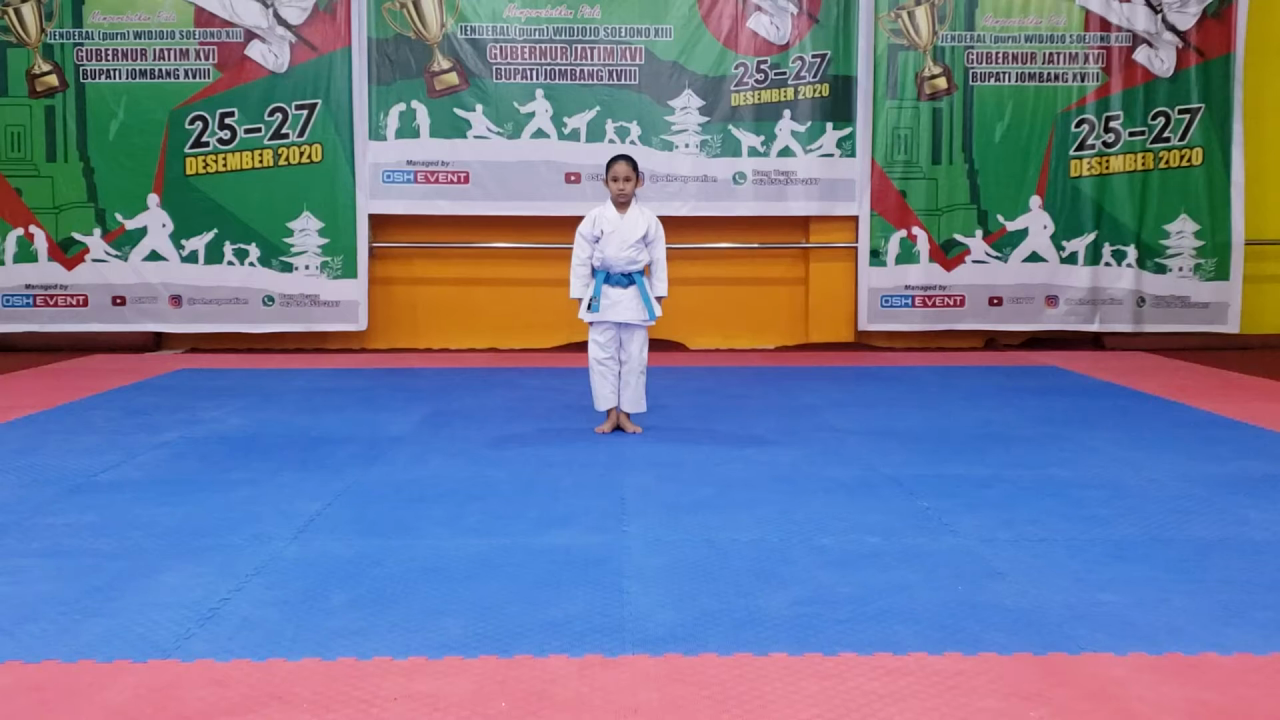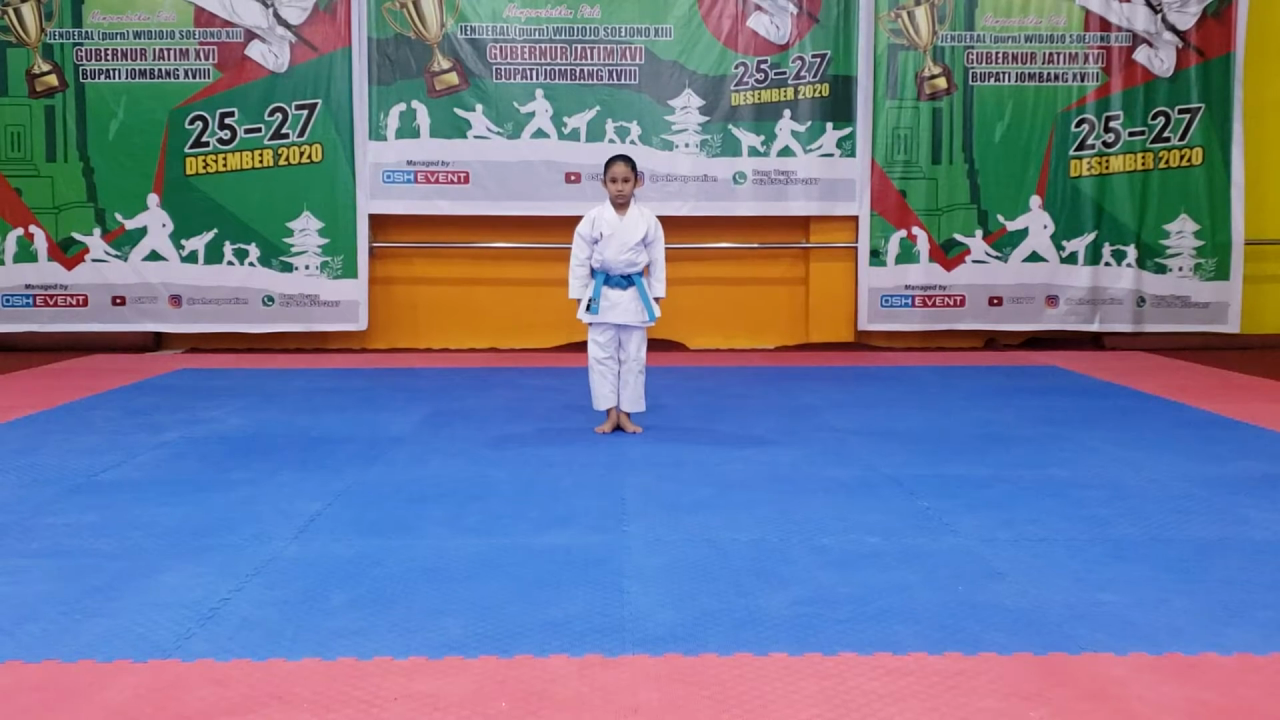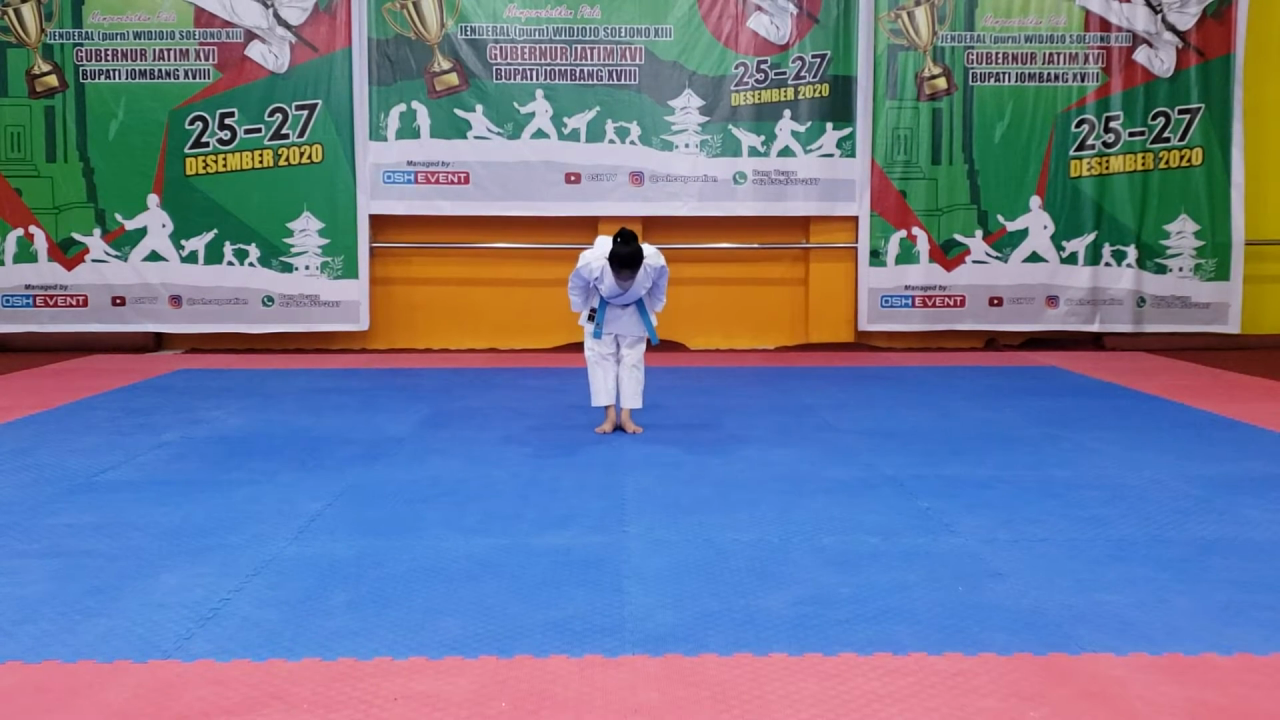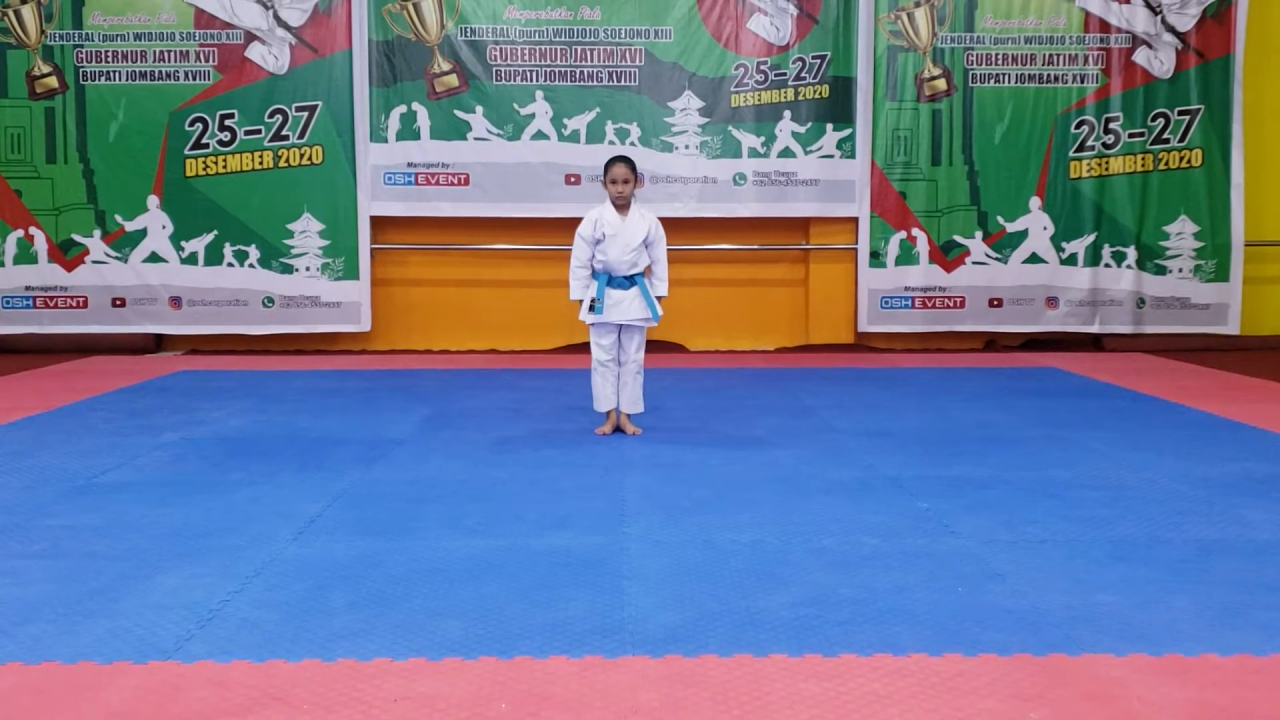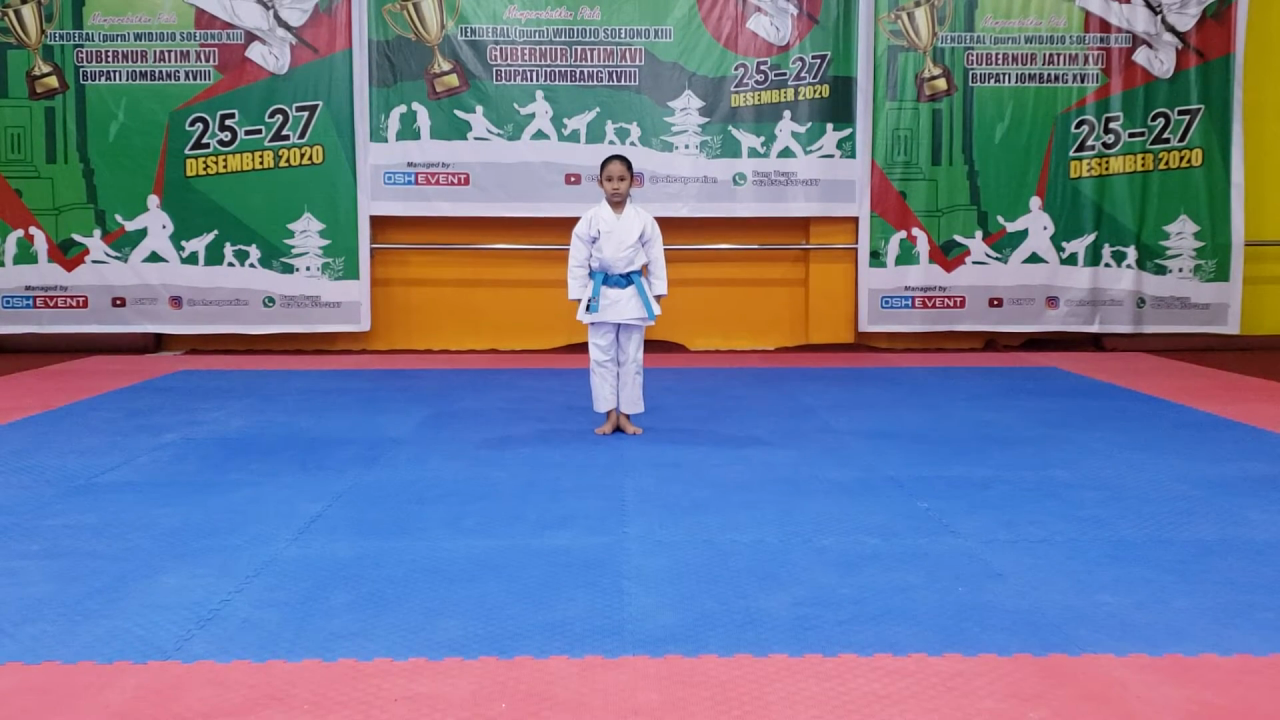
dt=1s
person 1, frame 1
left shoulder: (649, 220)
right shoulder: (593, 219)
left elbow: (658, 261)
right elbow: (581, 261)
left wrist: (657, 299)
right wrist: (583, 300)
left hip: (636, 295)
right hip: (603, 294)
left knee: (634, 357)
right knee: (602, 355)
left ankle: (626, 414)
right ankle: (610, 414)
person 1, frame 2
left shoulder: (648, 220)
right shoulder: (592, 219)
left elbow: (657, 261)
right elbow: (579, 262)
left wrist: (655, 300)
right wrist: (582, 301)
left hip: (635, 295)
right hip: (601, 295)
left knee: (633, 357)
right knee: (601, 356)
left ankle: (626, 414)
right ankle: (610, 414)
person 1, frame 3
left shoulder: (655, 262)
right shoulder: (591, 263)
left elbow: (659, 287)
right elbow: (576, 285)
left wrist: (651, 311)
right wrist: (586, 310)
left hip: (635, 312)
right hip: (601, 310)
left knee: (632, 359)
right knee: (601, 357)
left ankle: (626, 415)
right ankle: (610, 415)
person 1, frame 4
left shoulder: (649, 221)
right shoulder: (593, 220)
left elbow: (659, 261)
right elbow: (580, 262)
left wrist: (657, 298)
right wrist: (583, 301)
left hip: (636, 296)
right hip: (603, 296)
left knee: (633, 359)
right knee: (604, 358)
left ankle: (626, 415)
right ankle: (610, 416)
person 1, frame 5
left shoulder: (644, 220)
right shoulder: (590, 220)
left elbow: (655, 260)
right elbow: (578, 262)
left wrist: (656, 298)
right wrist: (581, 299)
left hip: (634, 295)
right hip: (600, 296)
left knee: (631, 358)
right knee: (602, 357)
left ankle: (626, 415)
right ankle: (610, 415)
